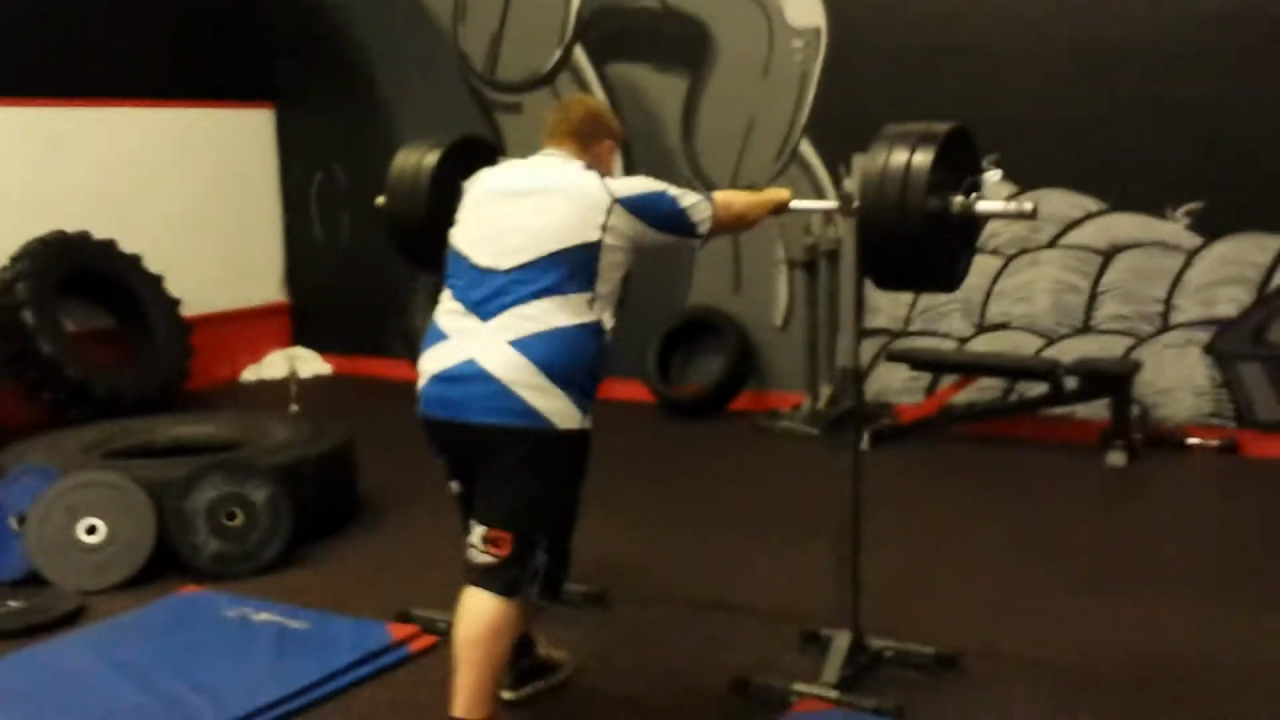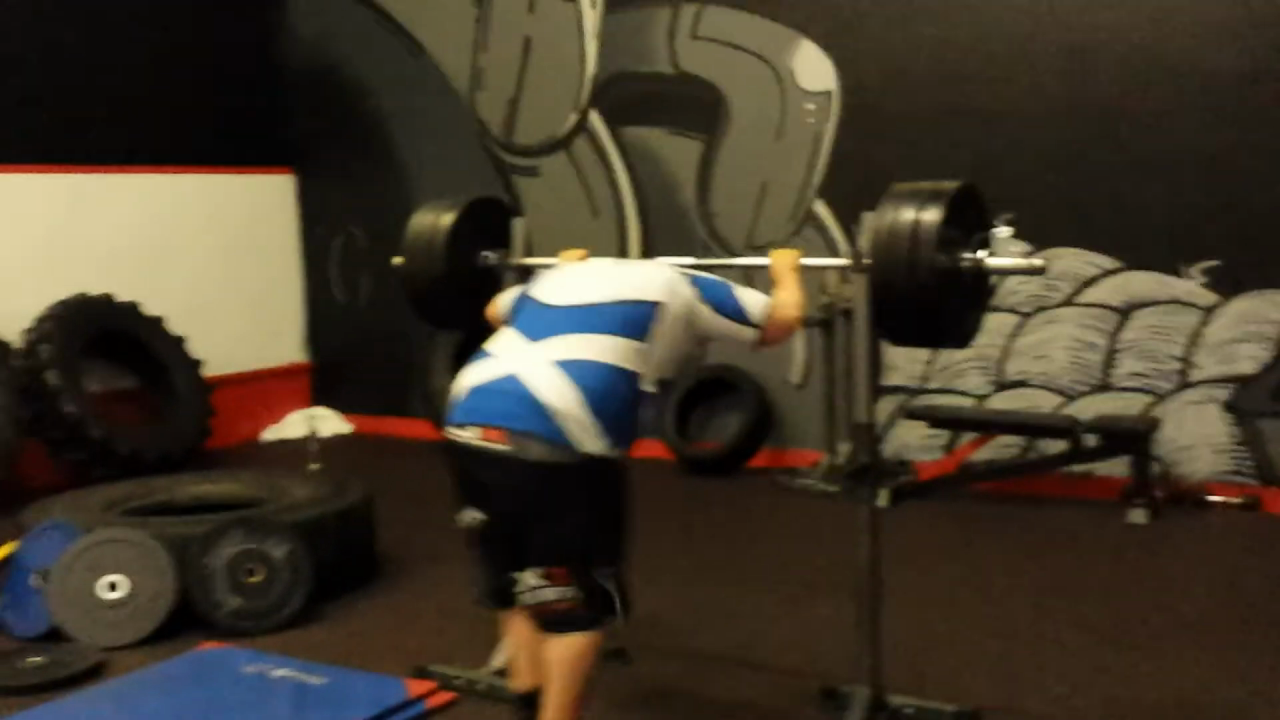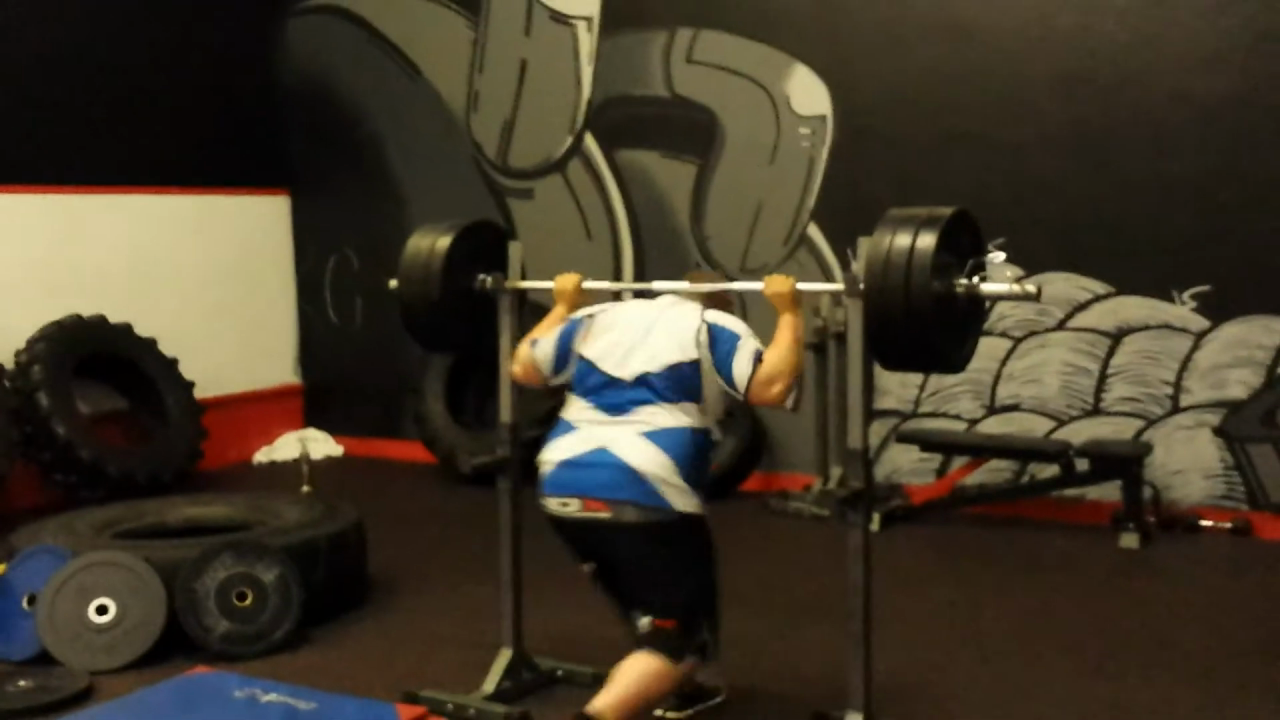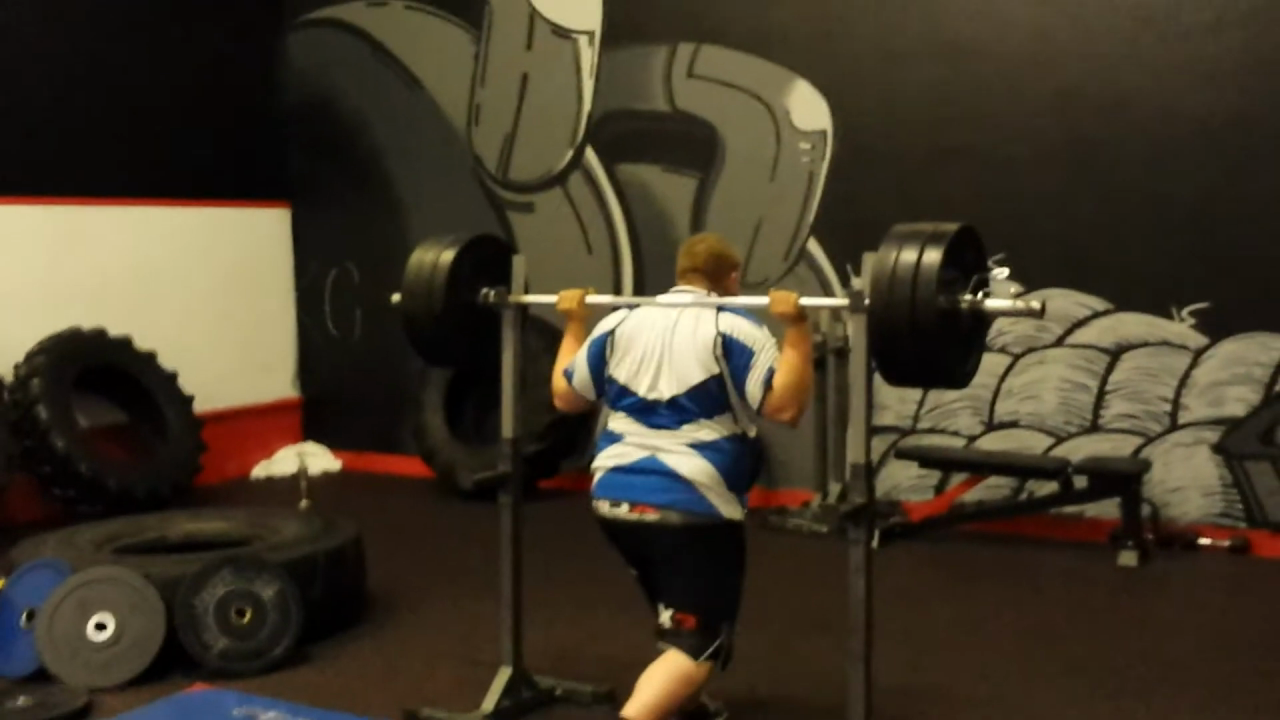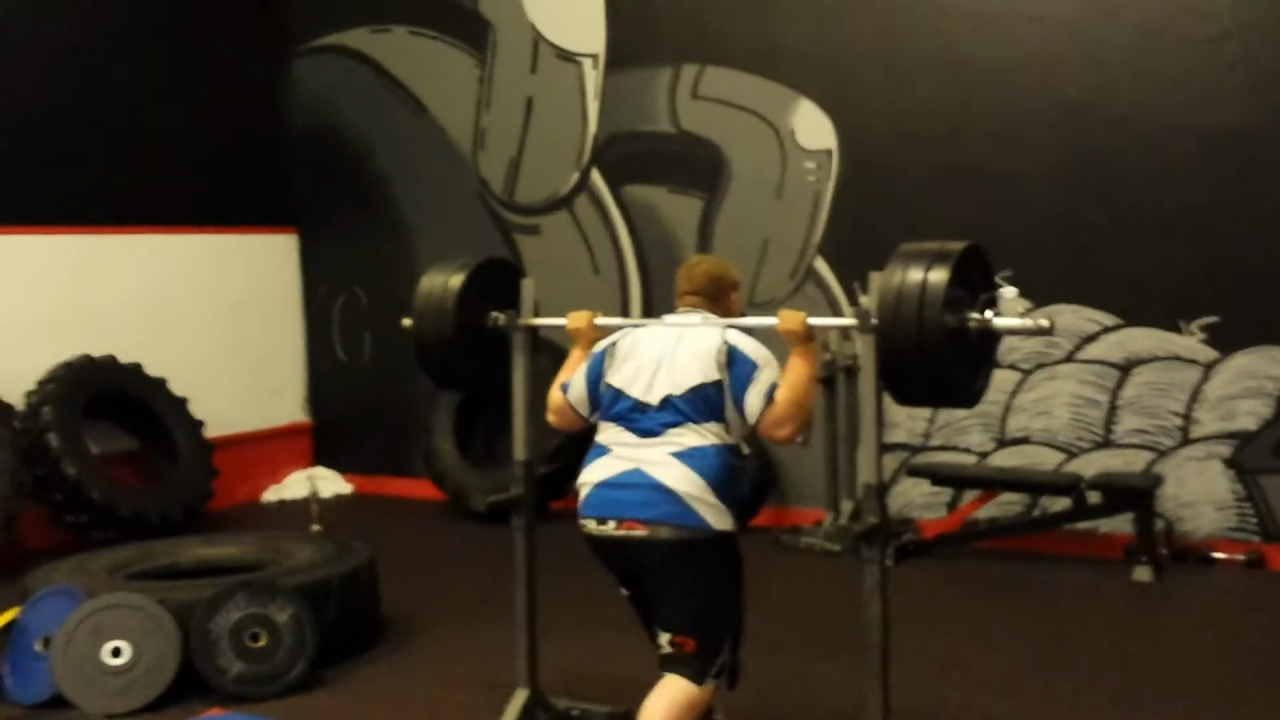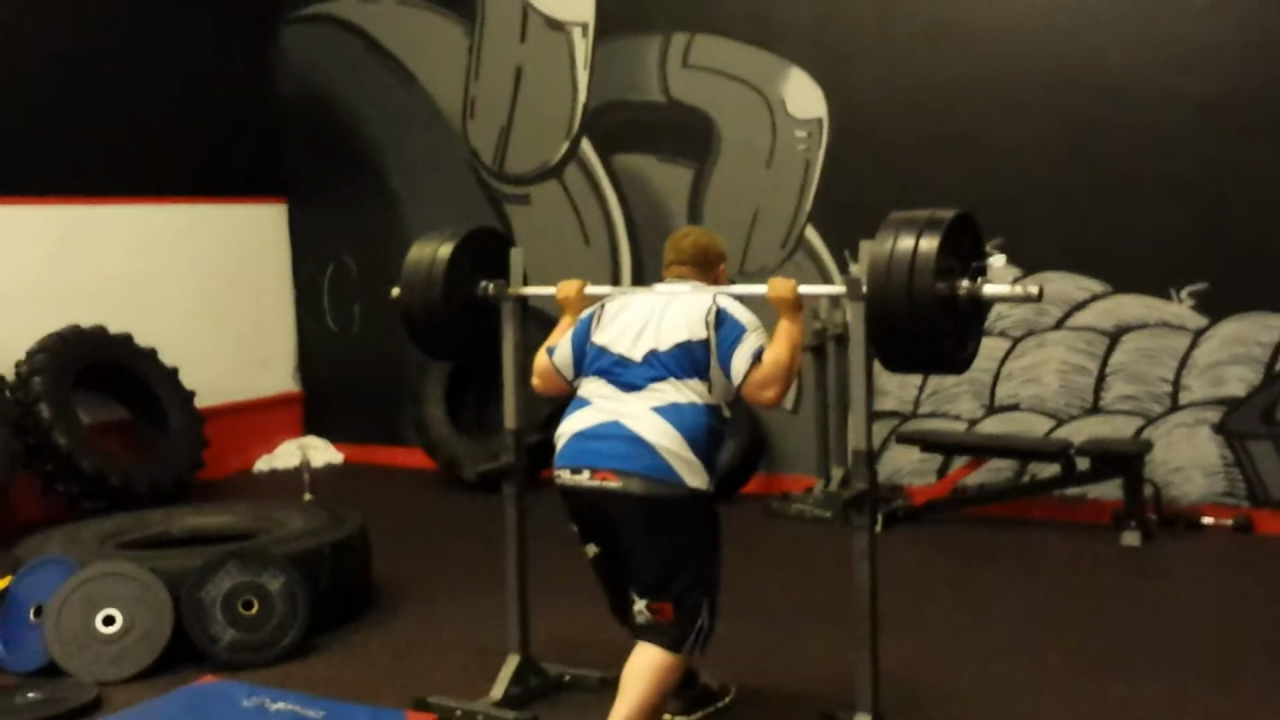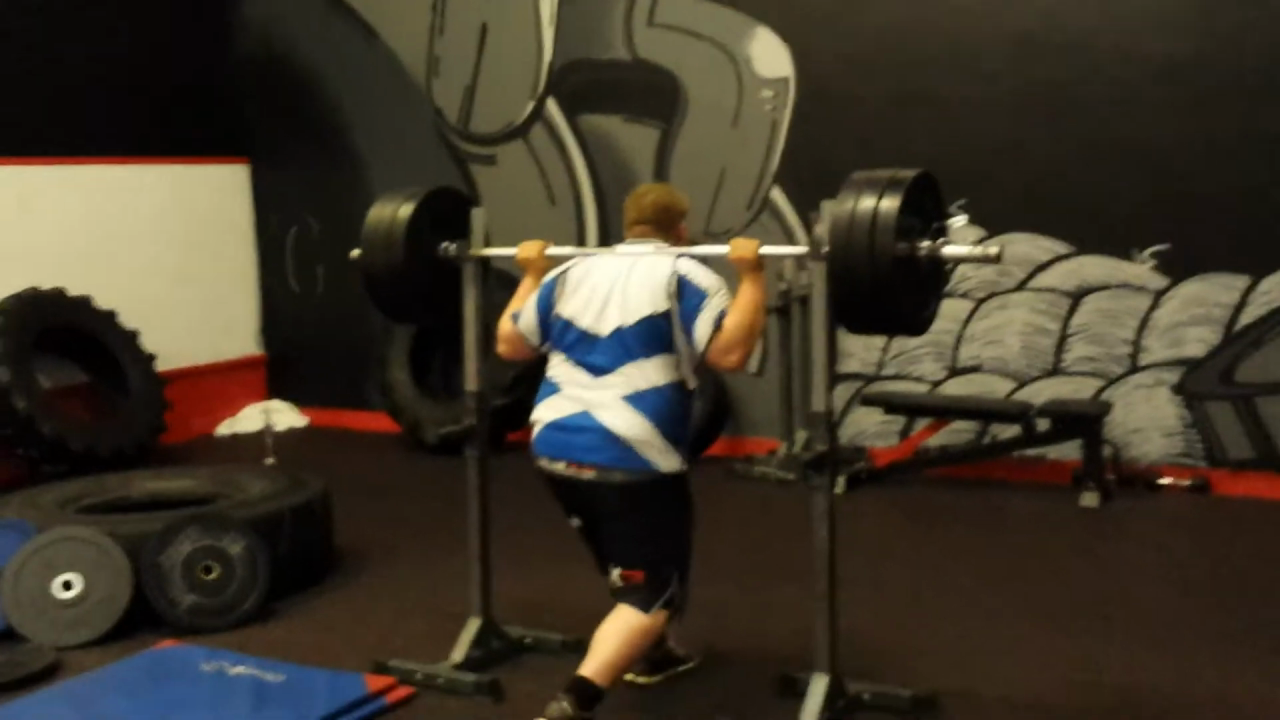
dt=0.4s
person 1, frame 1
left shoulder: (484, 182)
right shoulder: (610, 197)
right elbow: (719, 212)
right wrist: (770, 200)
left hip: (442, 392)
right hip: (527, 404)
left knee: (507, 541)
right knee: (499, 566)
left ankle: (517, 659)
person 1, frame 2
left shoulder: (572, 274)
right shoulder: (681, 289)
left elbow: (497, 311)
right elbow: (782, 320)
right wrist: (786, 273)
left hip: (470, 422)
right hip: (557, 437)
left knee: (518, 578)
right knee: (579, 597)
person 1, frame 3
left shoulder: (597, 317)
right shoulder: (715, 327)
left elbow: (524, 368)
right elbow: (770, 387)
left wrist: (563, 306)
right wrist: (788, 310)
left hip: (563, 489)
right hip: (644, 498)
left knee: (647, 603)
right knee: (680, 638)
person 1, frame 4
left shoulder: (618, 325)
right shoulder: (733, 329)
left elbow: (565, 397)
right elbow: (786, 406)
left wrist: (574, 324)
right wrist: (796, 327)
left hip: (616, 500)
right hip: (694, 507)
left knee: (681, 613)
right knee: (695, 644)
person 1, frame 5
left shoulder: (620, 343)
right shoulder: (734, 347)
left elbow: (559, 415)
right elbow: (784, 423)
left wrist: (581, 345)
right wrist: (801, 347)
left hip: (601, 513)
right hip: (683, 520)
left knee: (678, 634)
right knee: (696, 662)
person 1, frame 6
left shoulder: (608, 309)
right shoulder: (721, 311)
left elbow: (543, 378)
right elbow: (767, 387)
left wrist: (570, 313)
right wrist: (789, 314)
left hip: (576, 470)
right hip: (657, 478)
left knee: (646, 600)
right knee: (672, 620)
person 1, frame 7
left shoulder: (570, 273)
right shoulder: (684, 276)
left elbow: (509, 343)
right elbow: (730, 351)
left wrist: (531, 275)
right wrist: (751, 276)
left hip: (555, 448)
right hip: (632, 457)
left knee: (632, 564)
right knee: (650, 592)
left ankle: (648, 652)
